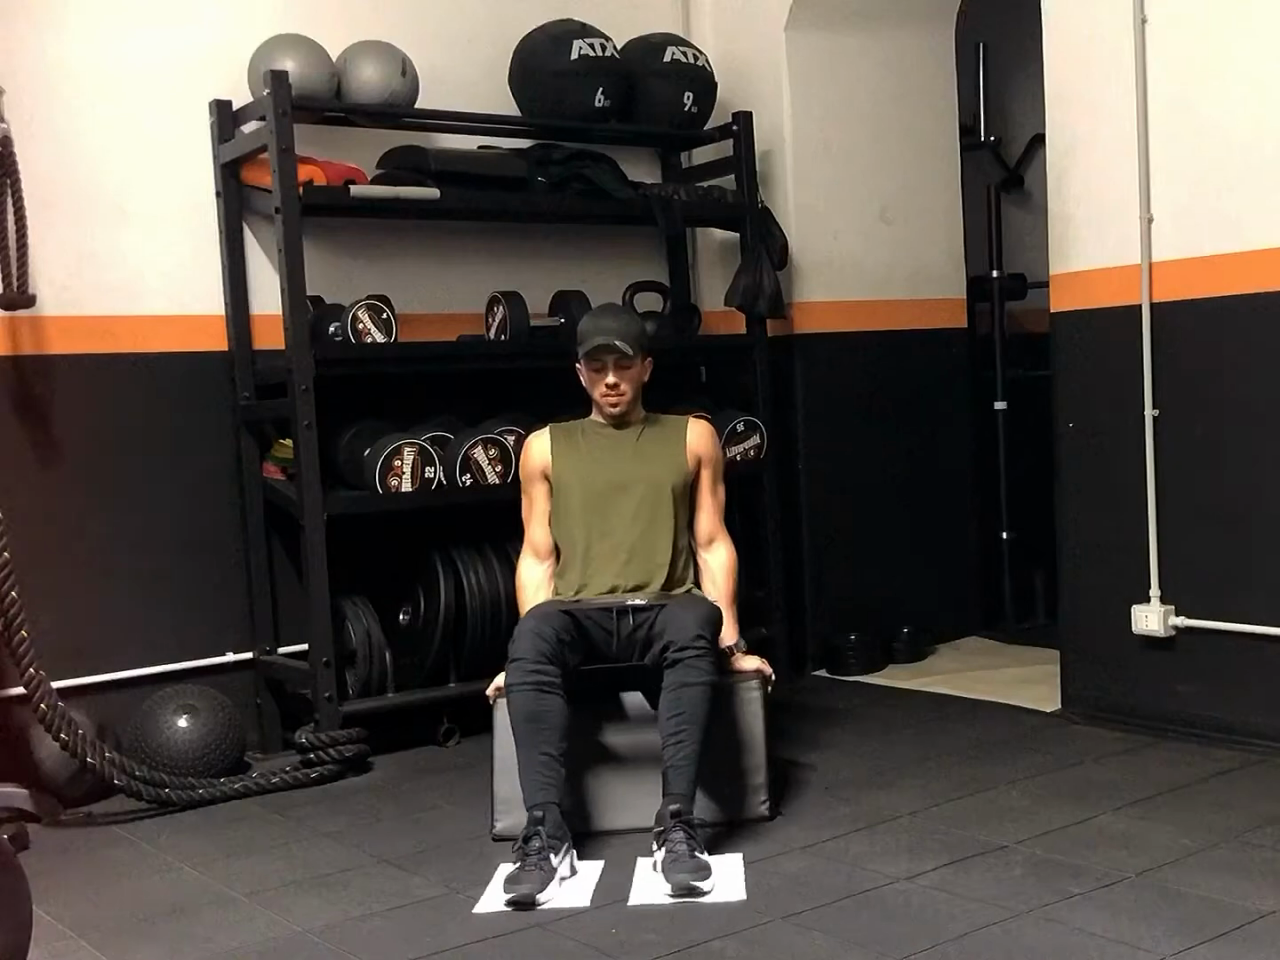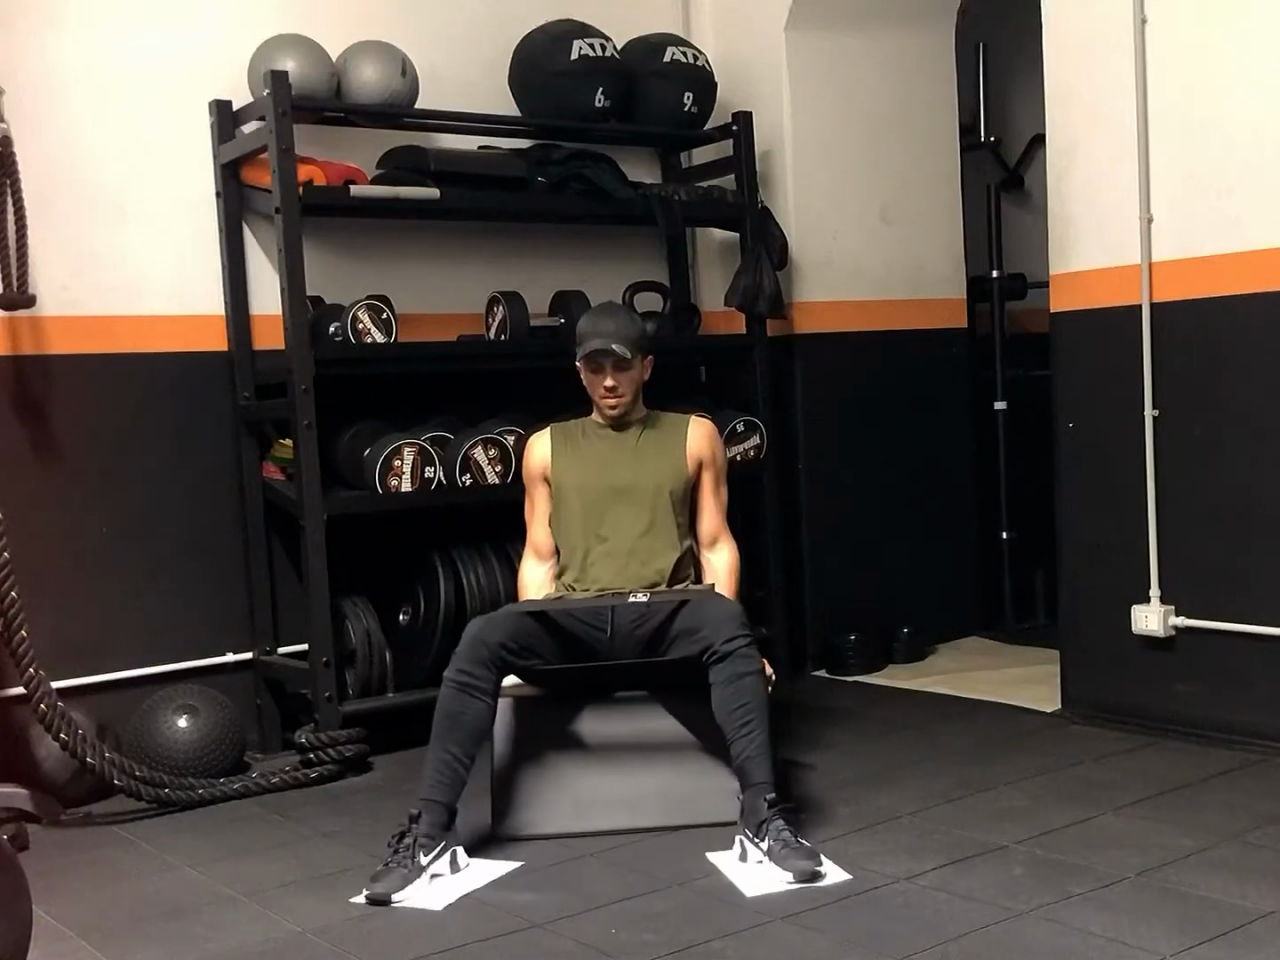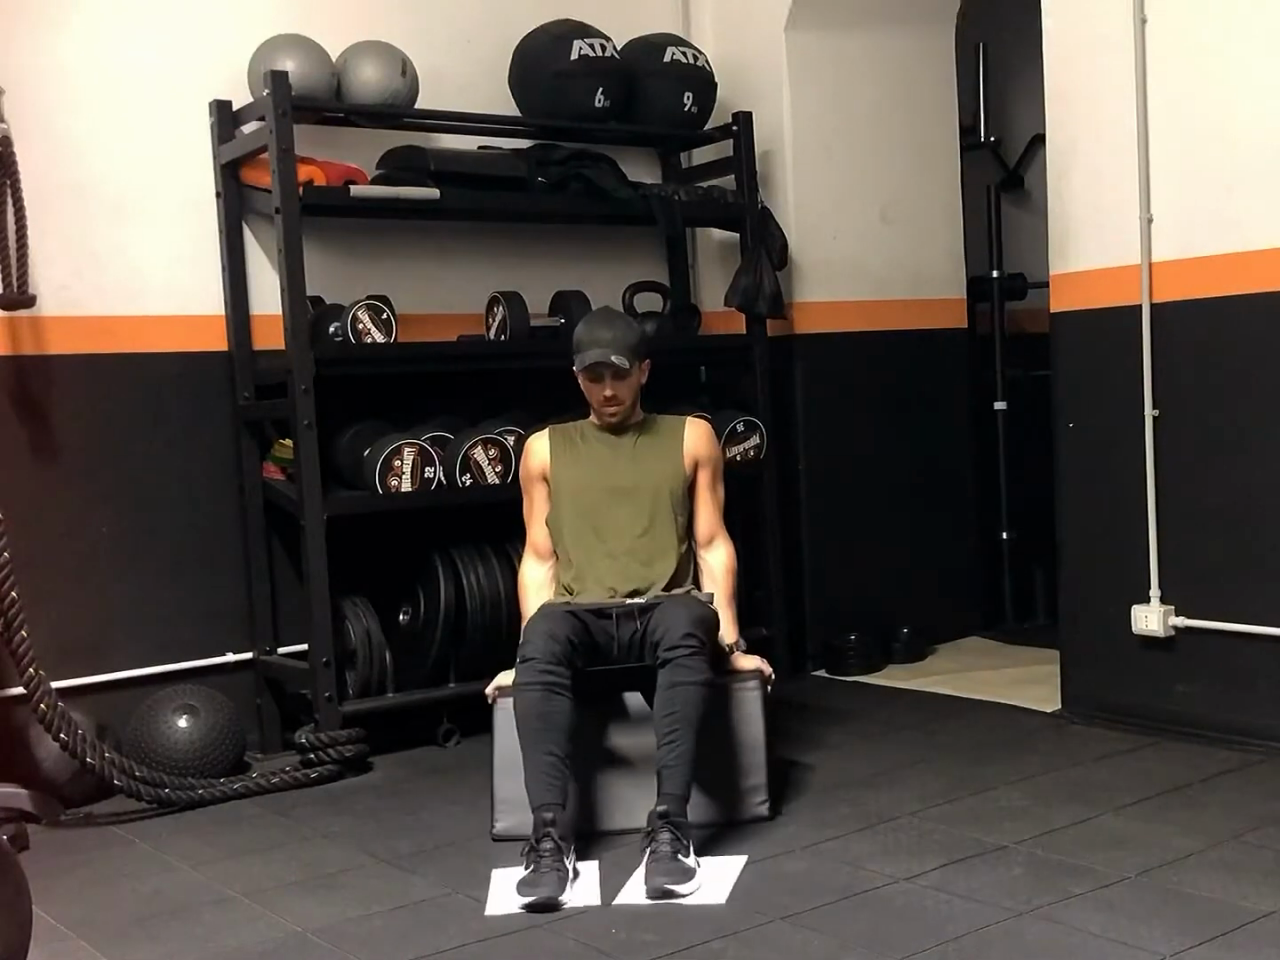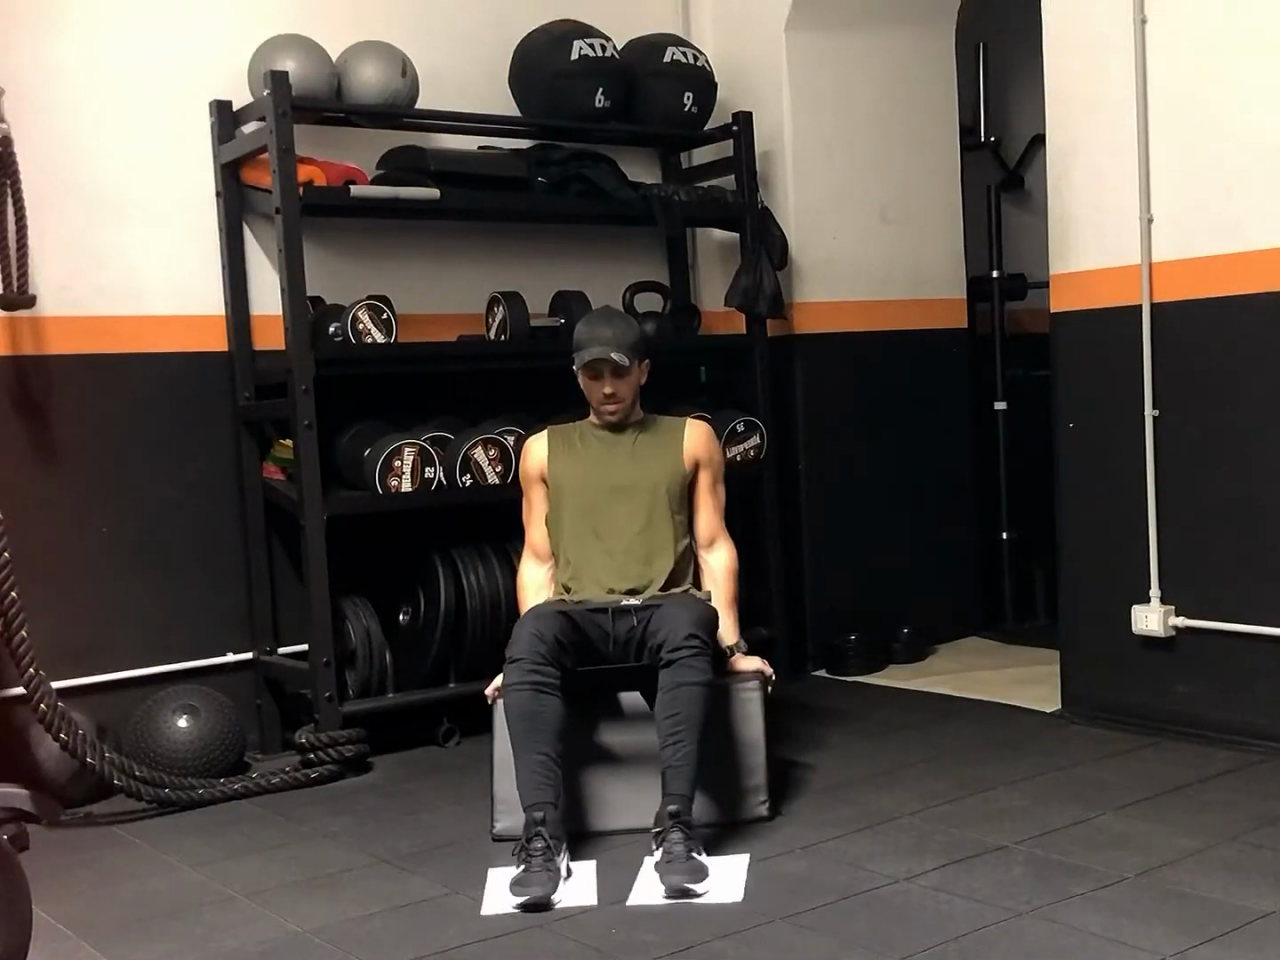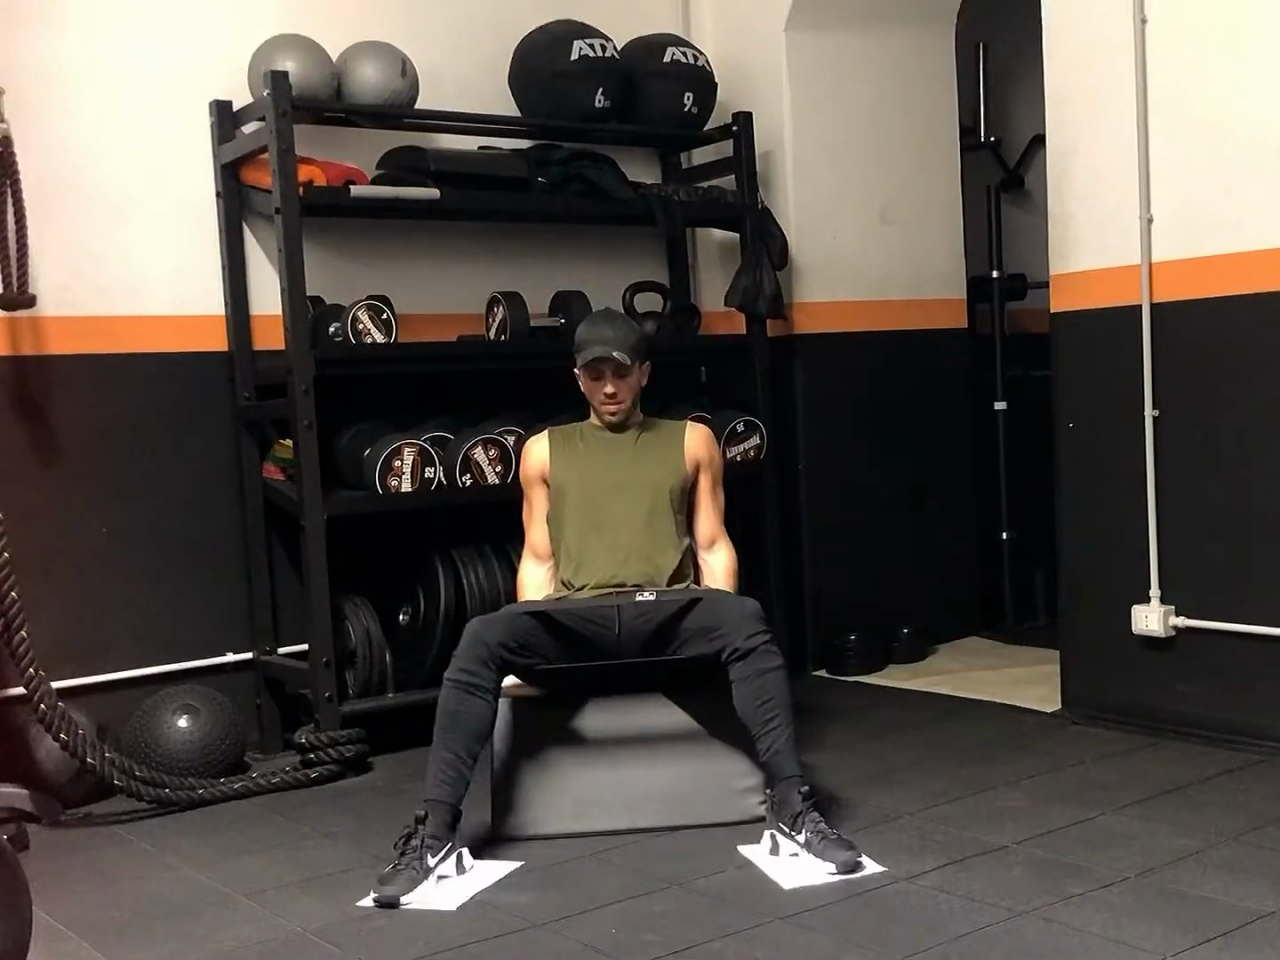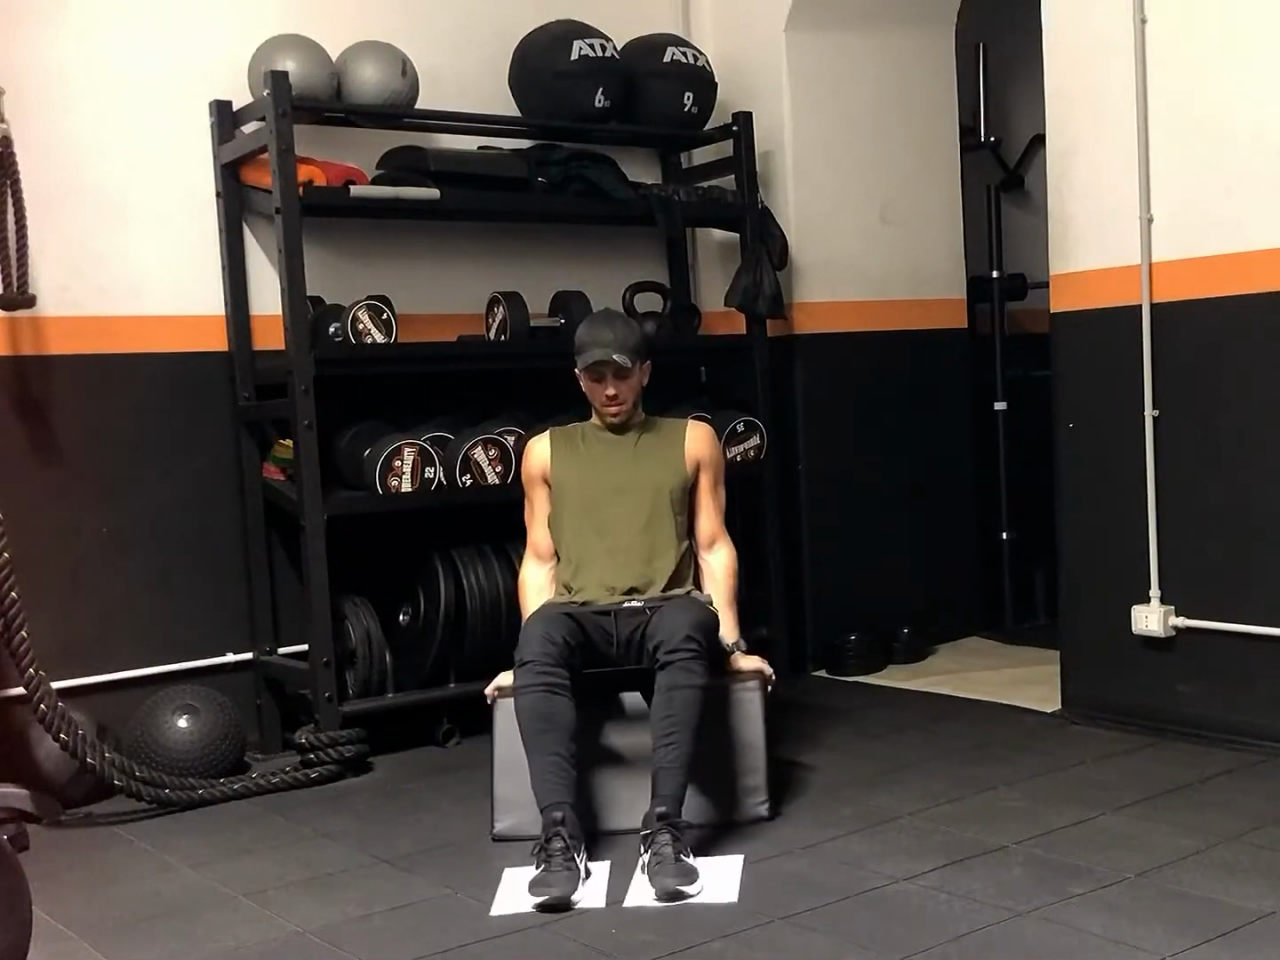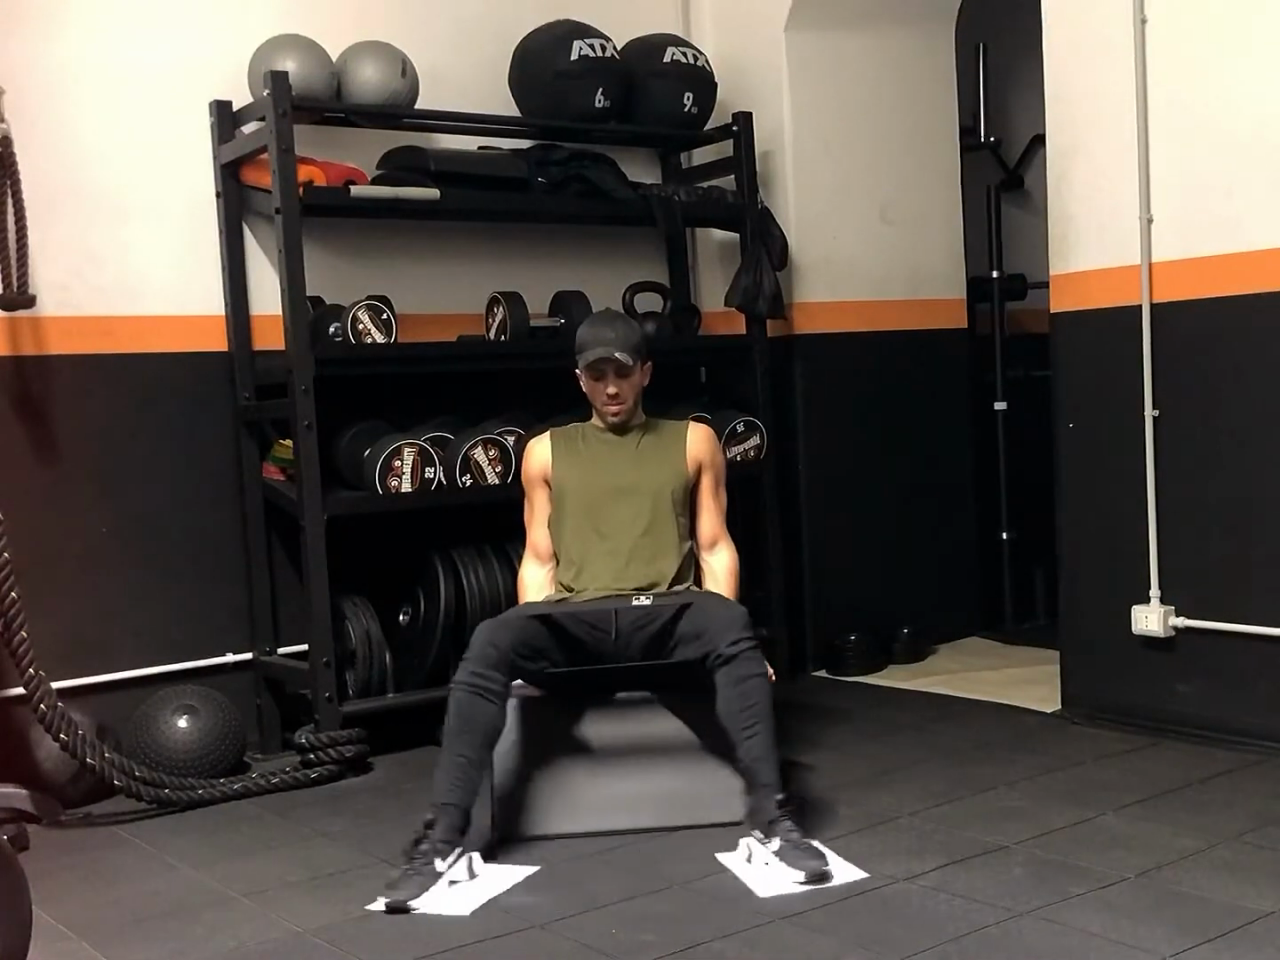
dt=0.7s
person 1, frame 1
left shoulder: (693, 437)
right shoulder: (545, 447)
left elbow: (712, 544)
right elbow: (538, 557)
left wrist: (731, 641)
right wrist: (531, 648)
left hip: (665, 612)
right hip: (582, 618)
left knee: (693, 627)
right knee: (533, 635)
left ankle: (675, 824)
right ankle: (546, 833)
person 1, frame 2
left shoulder: (695, 436)
right shoulder: (546, 447)
left elbow: (716, 545)
right elbow: (540, 558)
left wrist: (725, 634)
right wrist: (528, 646)
left hip: (665, 610)
right hip: (577, 616)
left knee: (728, 623)
right knee: (481, 641)
left ankle: (762, 815)
right ankle: (429, 832)
person 1, frame 3
left shoulder: (692, 437)
right shoulder: (545, 448)
left elbow: (712, 546)
right elbow: (539, 559)
left wrist: (731, 641)
right wrist: (534, 650)
left hip: (665, 611)
right hip: (584, 617)
left knee: (688, 625)
right knee: (543, 636)
left ankle: (668, 826)
right ankle: (550, 835)
person 1, frame 4
left shoulder: (692, 438)
right shoulder: (544, 449)
left elbow: (714, 547)
right elbow: (538, 560)
left wrist: (732, 643)
right wrist: (533, 655)
left hip: (664, 612)
right hip: (582, 618)
left knee: (691, 626)
right knee: (528, 636)
left ankle: (675, 826)
right ankle: (543, 834)
person 1, frame 5
left shoulder: (692, 441)
right shoulder: (544, 451)
left elbow: (712, 546)
right elbow: (538, 560)
left wrist: (724, 633)
right wrist: (528, 650)
left hip: (666, 610)
right hip: (578, 616)
left knee: (748, 621)
right knee: (480, 642)
left ankle: (791, 807)
right ankle: (434, 832)
person 1, frame 6
left shoulder: (693, 439)
right shoulder: (546, 450)
left elbow: (714, 547)
right elbow: (540, 560)
left wrist: (732, 640)
right wrist: (531, 652)
left hip: (665, 614)
right hip: (582, 618)
left knee: (686, 631)
right knee: (540, 642)
left ankle: (663, 827)
right ankle: (560, 834)
person 1, frame 7
left shoulder: (693, 440)
right shoulder: (545, 451)
left elbow: (714, 548)
right elbow: (539, 560)
left wrist: (731, 639)
right wrist: (527, 649)
left hip: (664, 613)
right hip: (577, 619)
left knee: (729, 622)
right knee: (490, 642)
left ankle: (767, 816)
right ankle: (444, 835)
